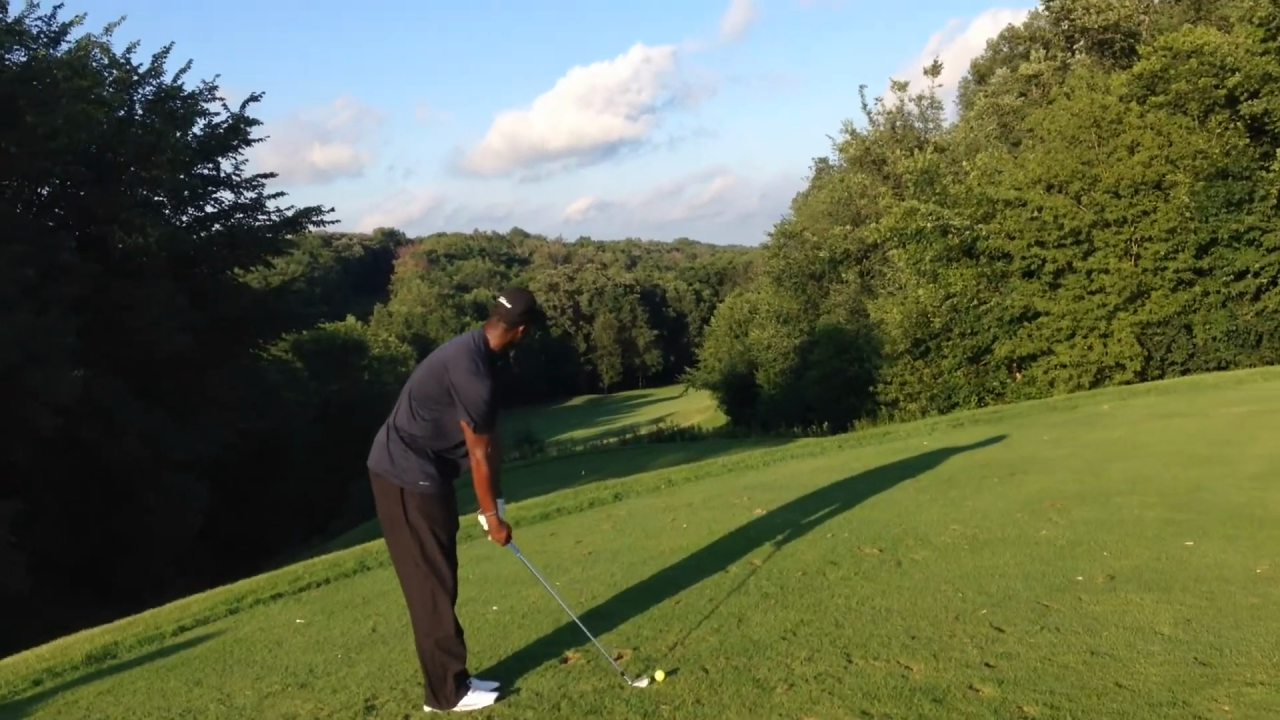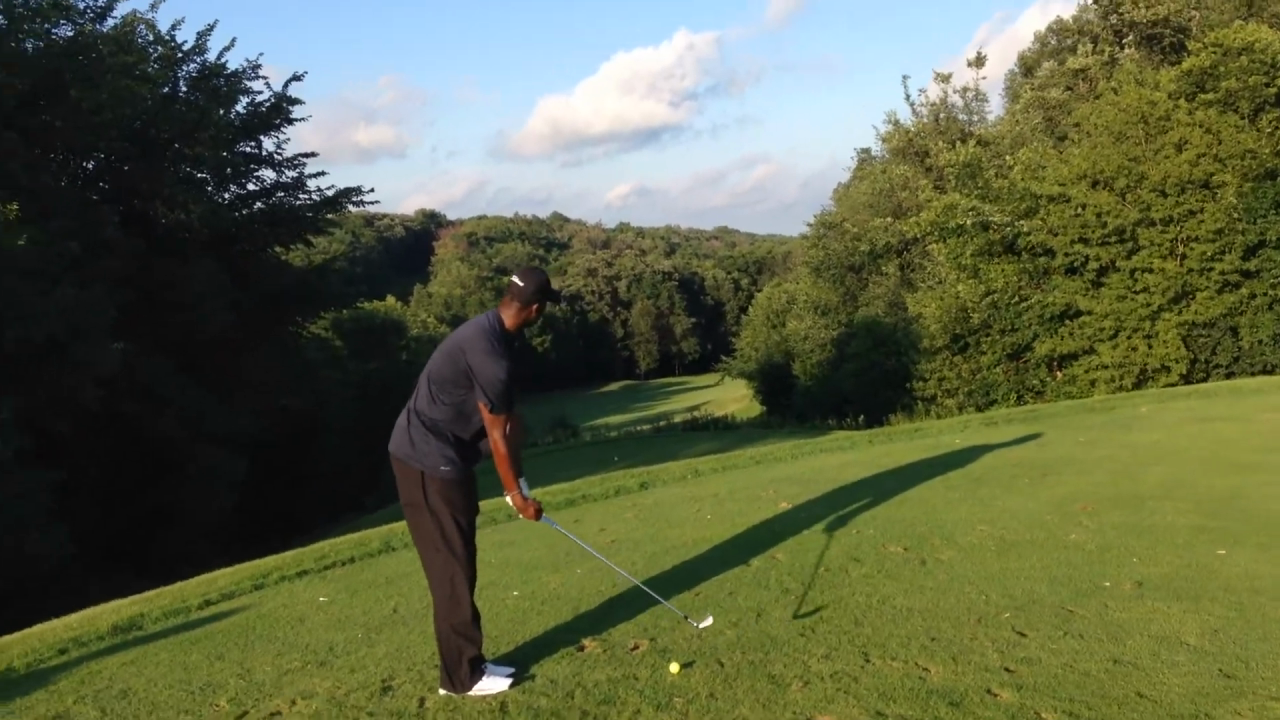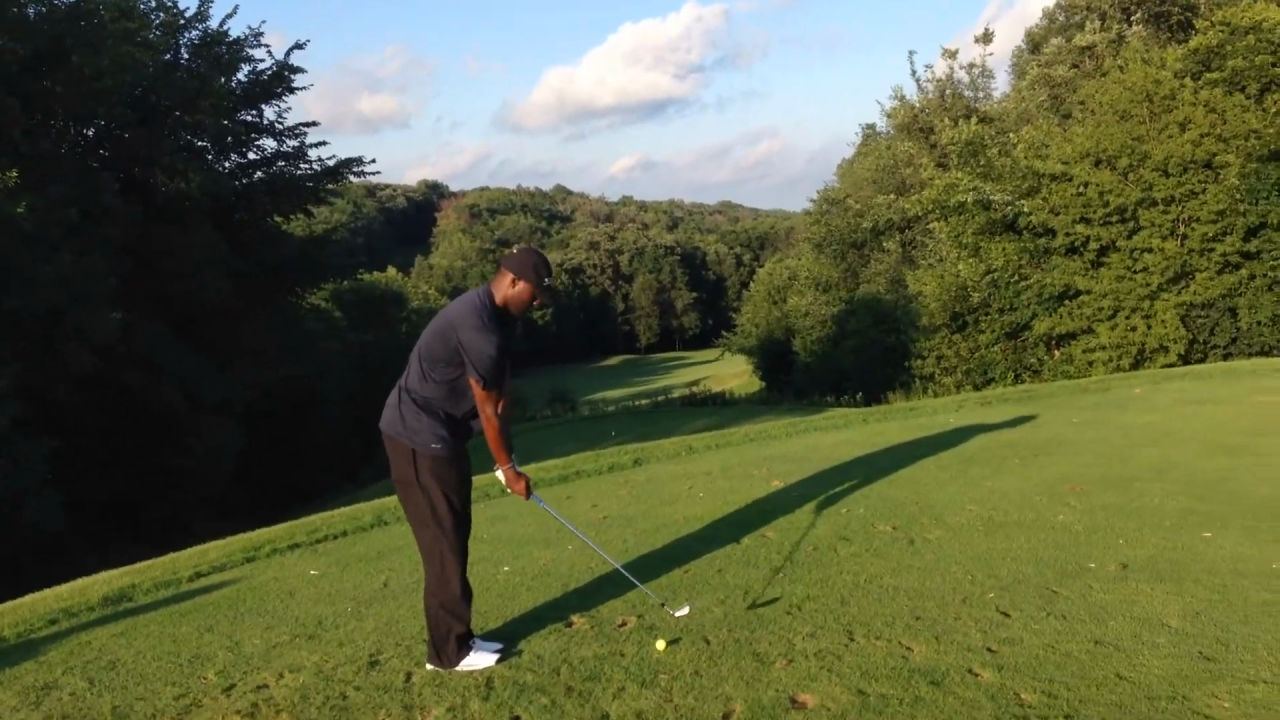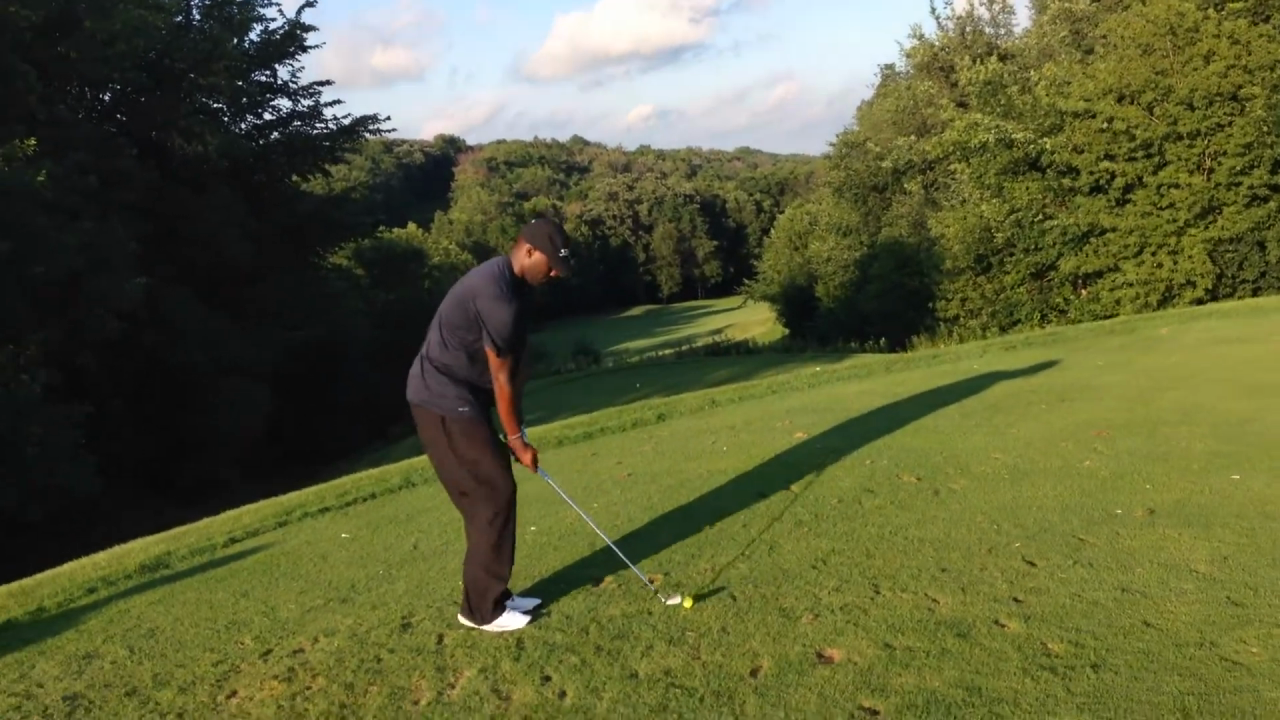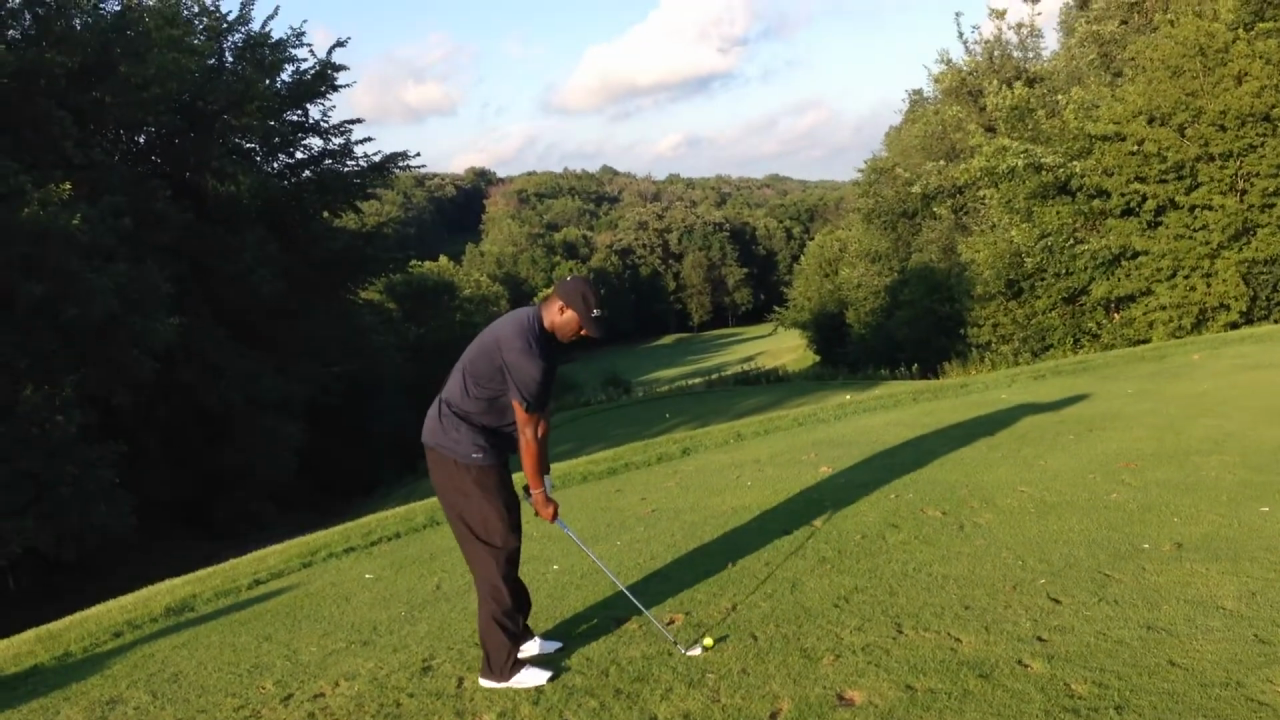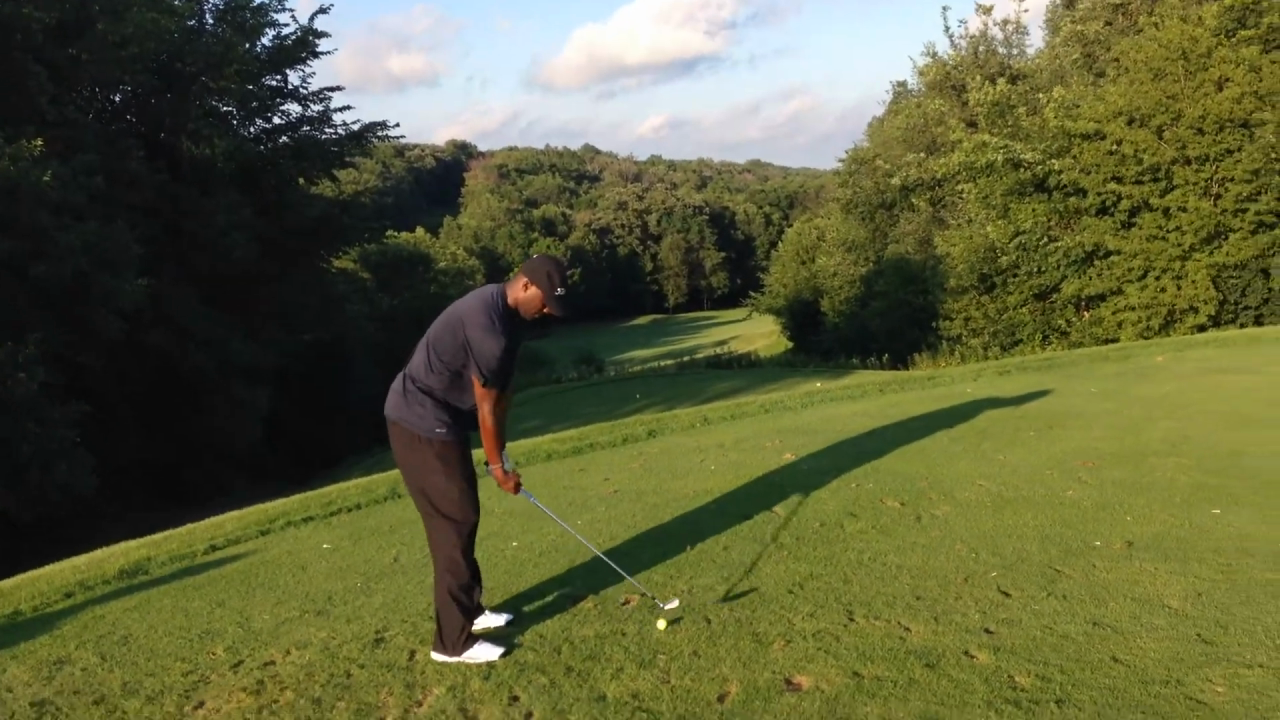
dt=0.5s
person 1, frame 1
left shoulder: (475, 352)
right shoulder: (472, 371)
left elbow: (488, 440)
right elbow: (478, 452)
left wrist: (497, 501)
right wrist: (492, 516)
left hip: (420, 471)
right hip: (407, 476)
left knee: (438, 579)
right knee: (432, 583)
left ankle: (451, 677)
right ankle: (446, 691)
person 1, frame 2
left shoulder: (491, 333)
right shoulder: (489, 352)
left elbow: (509, 417)
right elbow: (497, 433)
left wrist: (518, 481)
right wrist: (516, 493)
left hip: (442, 455)
right hip: (428, 459)
left knee: (459, 565)
right knee: (452, 568)
left ankle: (469, 661)
right ankle: (462, 675)
person 1, frame 3
left shoulder: (492, 313)
right shoulder: (479, 327)
left elbow: (501, 393)
right elbow: (488, 408)
left wrist: (508, 458)
right wrist: (508, 469)
left hip: (438, 433)
right hip: (420, 437)
left knee: (454, 538)
right knee: (444, 543)
left ankle: (458, 636)
right ankle: (448, 650)
person 1, frame 4
left shoulder: (510, 282)
right shoulder: (497, 296)
left elbow: (515, 366)
right elbow: (501, 378)
left wrist: (517, 429)
right wrist: (515, 439)
left hip: (462, 397)
right hip: (444, 400)
left knee: (488, 494)
right knee: (494, 495)
left ankle: (494, 596)
right ankle: (481, 607)
person 1, frame 5
left shoulder: (534, 329)
right shoulder: (526, 349)
left elbow: (539, 417)
right elbow: (528, 431)
left wrist: (543, 477)
right wrist: (538, 492)
left hip: (479, 442)
right hip: (460, 446)
left knee: (504, 542)
right knee: (495, 548)
left ankle: (517, 635)
right ankle: (500, 666)
person 1, frame 6
left shoulder: (504, 311)
right shoulder: (489, 326)
left elbow: (500, 394)
right elbow: (486, 406)
left wrist: (499, 453)
right wrist: (497, 465)
left hip: (440, 417)
right hip: (421, 420)
left knee: (459, 518)
right knee: (456, 521)
left ankle: (468, 610)
right ankle: (453, 639)
